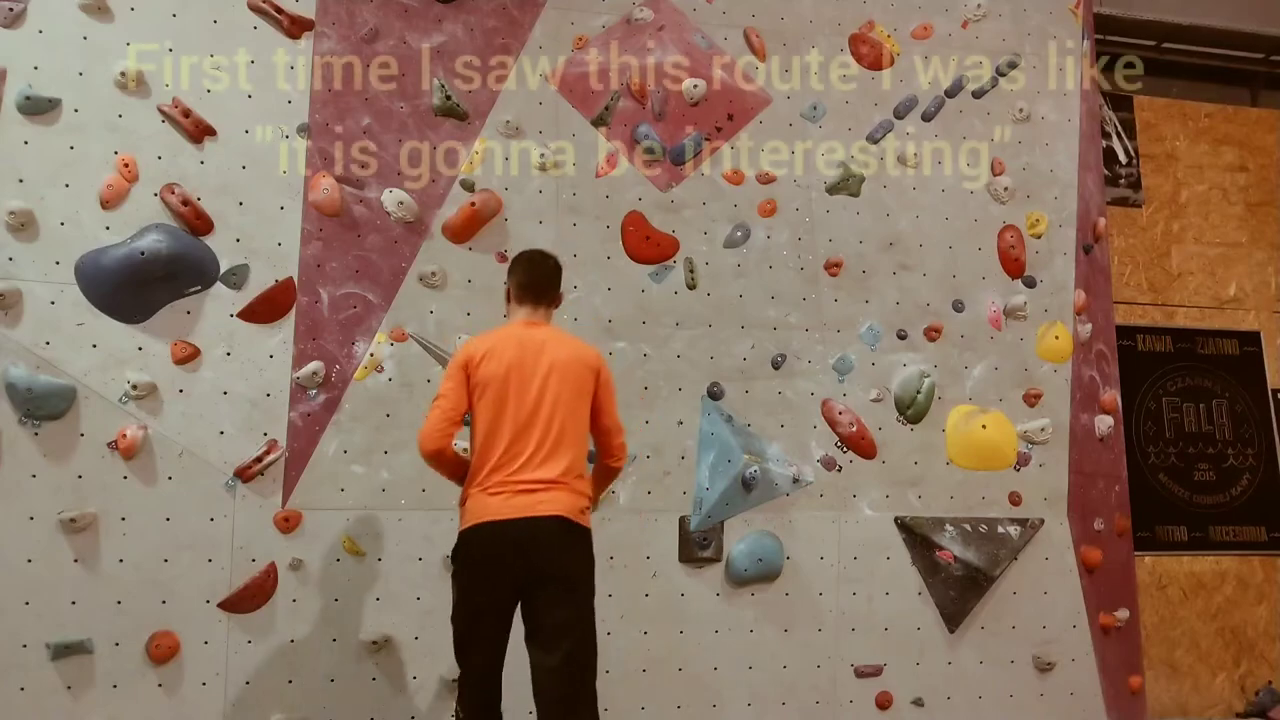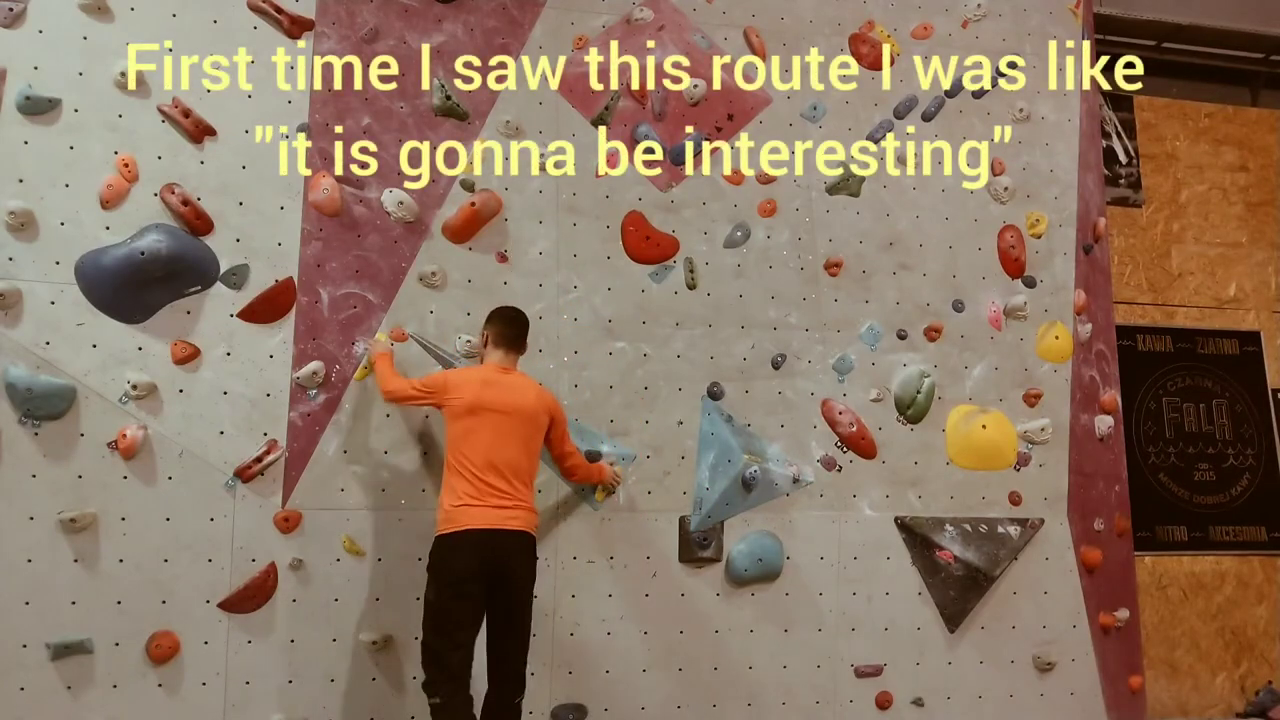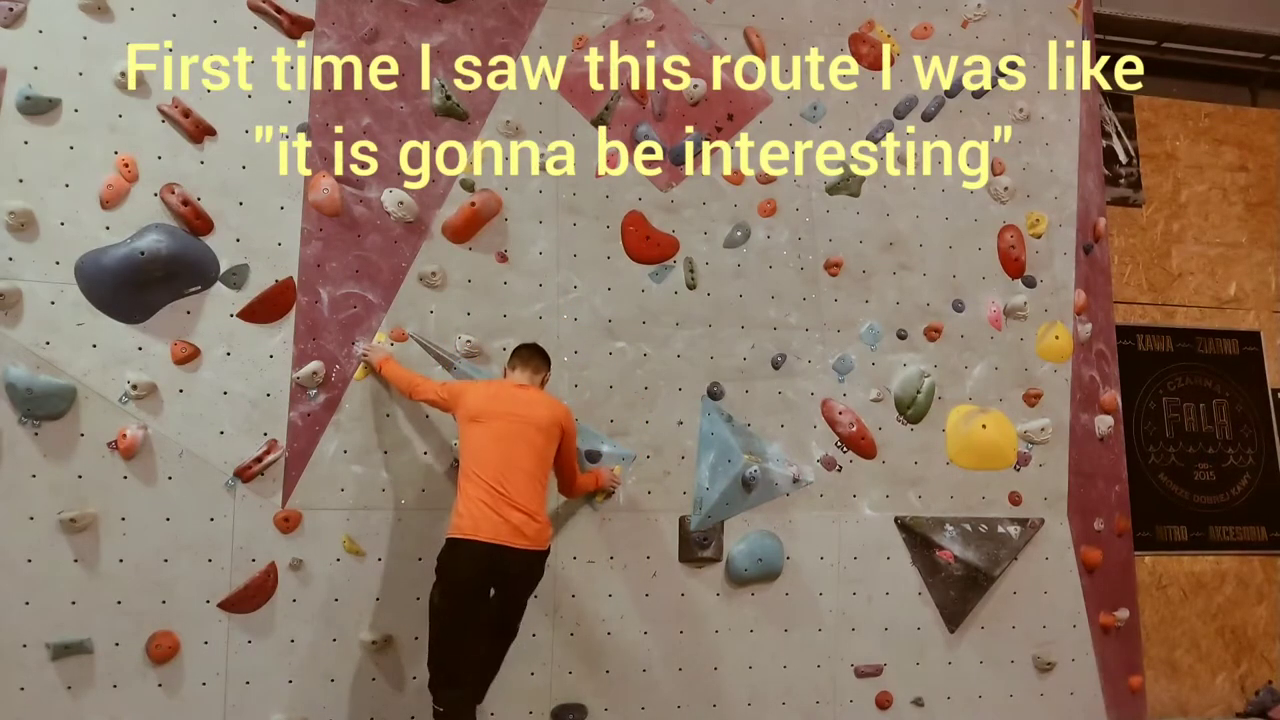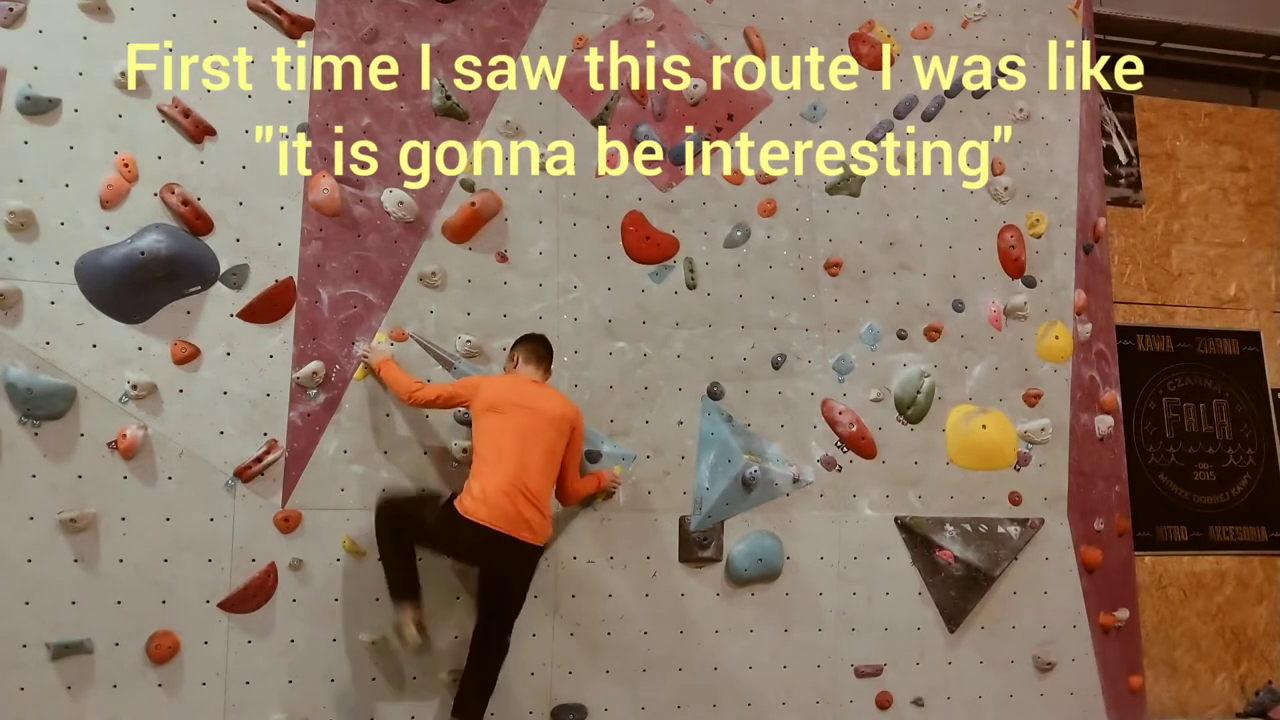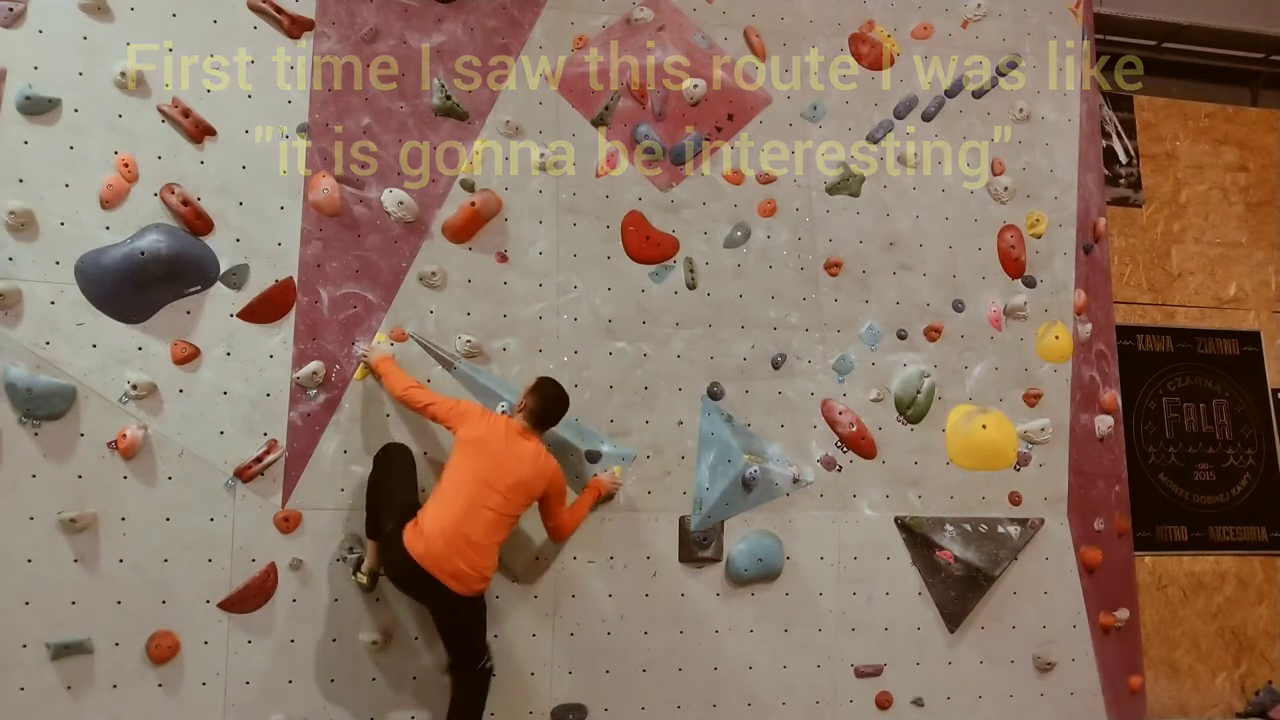
dt=1s
person 1, frame 1
left shoulder: (474, 352)
right shoulder: (587, 358)
left elbow: (432, 444)
right elbow: (614, 455)
right wrist: (590, 492)
left hip: (487, 530)
right hip: (561, 530)
left knee: (478, 680)
person 1, frame 2
left shoulder: (454, 383)
right shoulder: (543, 399)
left elbow: (394, 390)
right elbow: (572, 468)
left wrist: (381, 357)
right wrist: (602, 473)
left hip: (461, 537)
right hip: (517, 540)
left knee: (446, 669)
right knee: (508, 668)
person 1, frame 3
left shoulder: (470, 393)
right shoulder: (558, 413)
left elbow: (416, 387)
right elbow: (570, 486)
left wrist: (383, 361)
right wrist: (598, 478)
left hip: (469, 543)
right hip: (529, 549)
left knee: (450, 666)
right knee: (500, 626)
person 1, frame 4
left shoulder: (487, 386)
right shoulder: (569, 413)
left elbow: (416, 394)
right elbow: (568, 494)
left wrist: (383, 363)
right wrist: (599, 480)
left hip: (471, 524)
right hip: (525, 544)
left knee: (393, 512)
right knee: (494, 630)
left ankle: (409, 616)
person 1, frame 5
left shoulder: (476, 420)
right shoulder: (548, 470)
left elbow: (410, 394)
right elbow: (559, 530)
left wrist: (383, 363)
right wrist: (595, 490)
left hip: (407, 556)
right hip: (461, 586)
left knee: (393, 454)
right knee: (472, 668)
left ankle: (369, 567)
